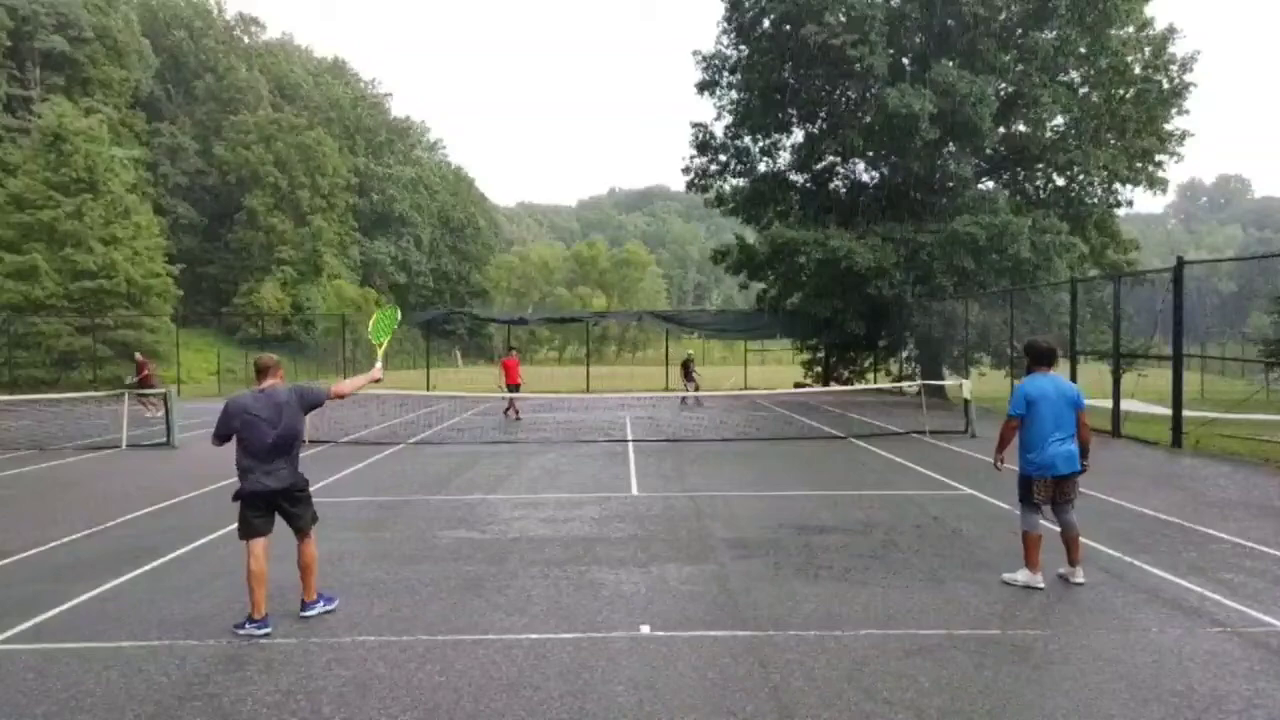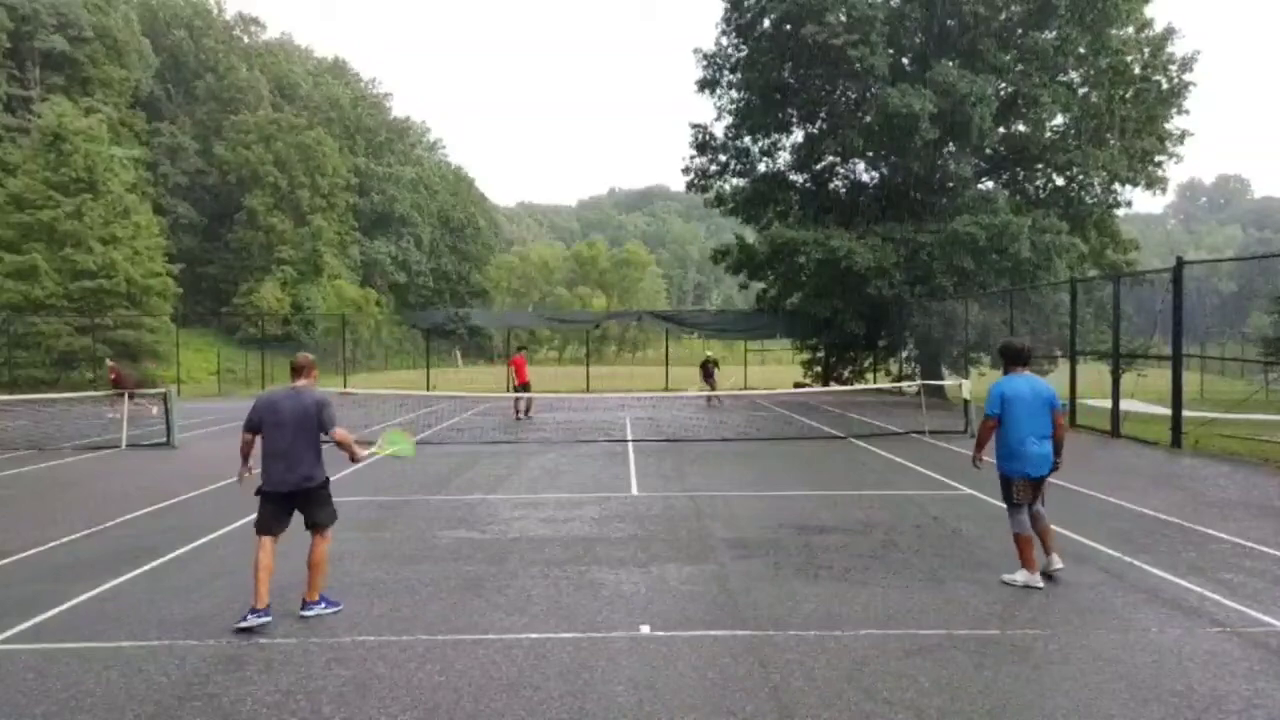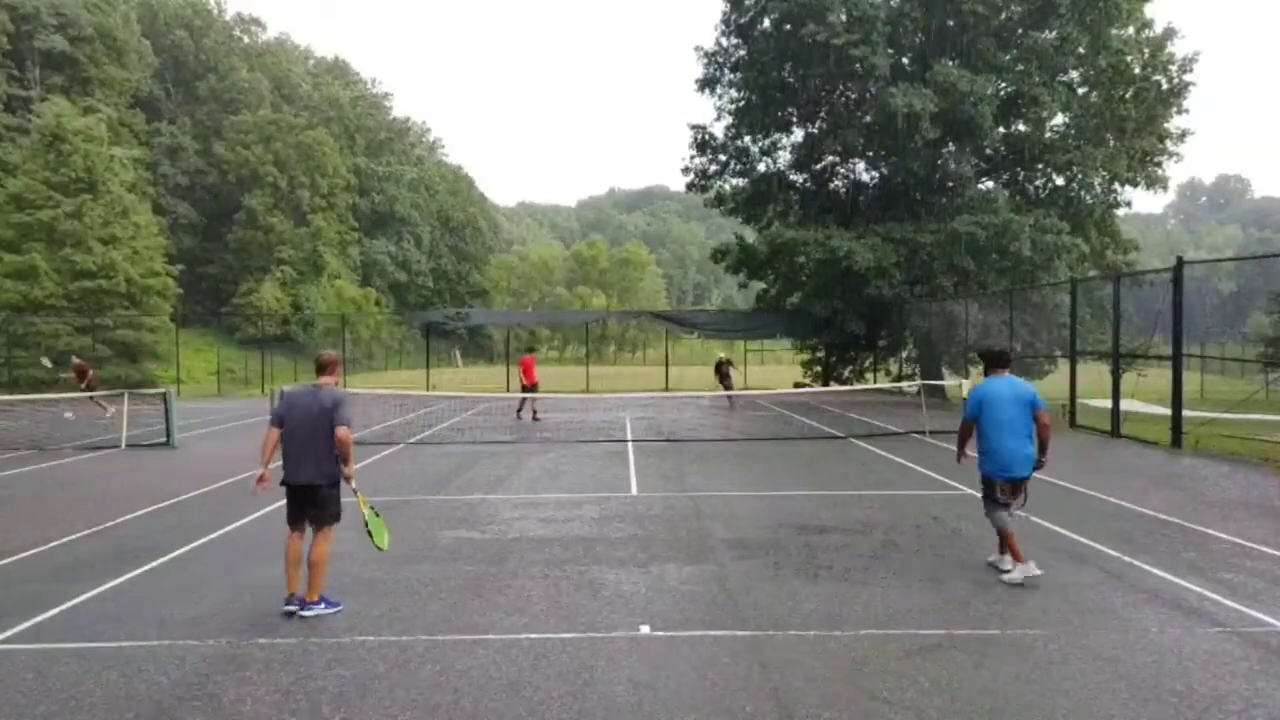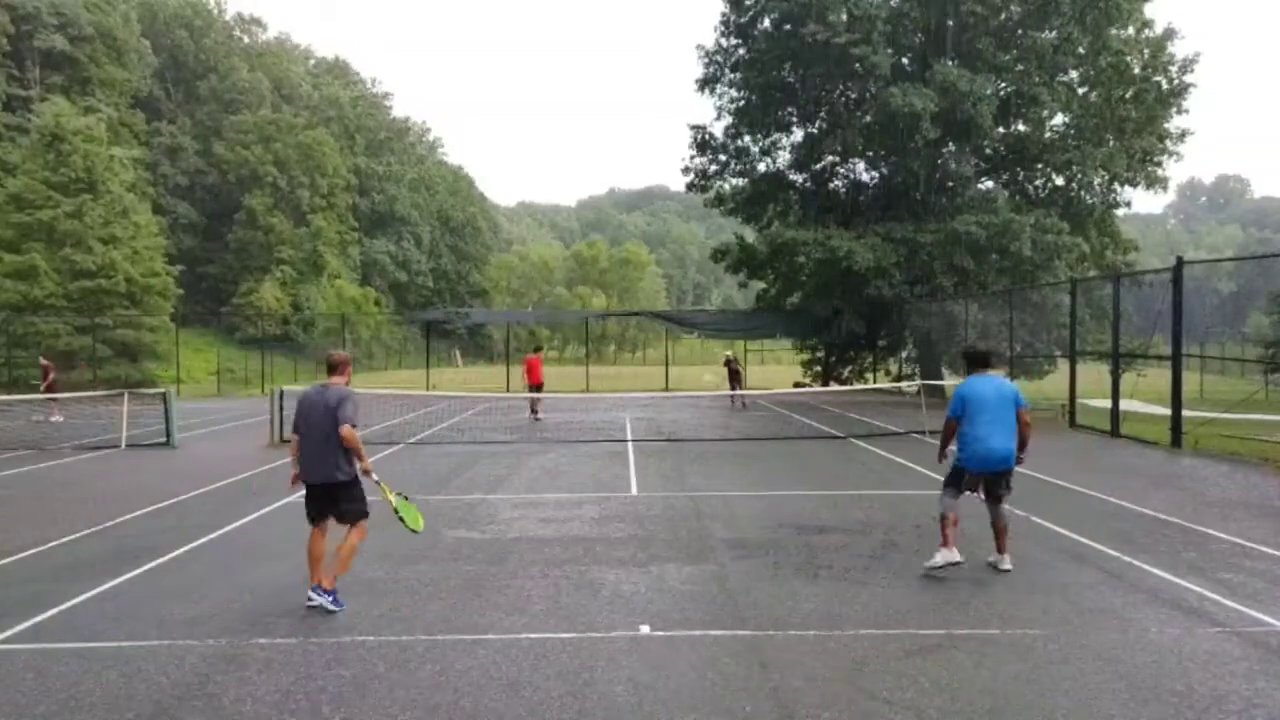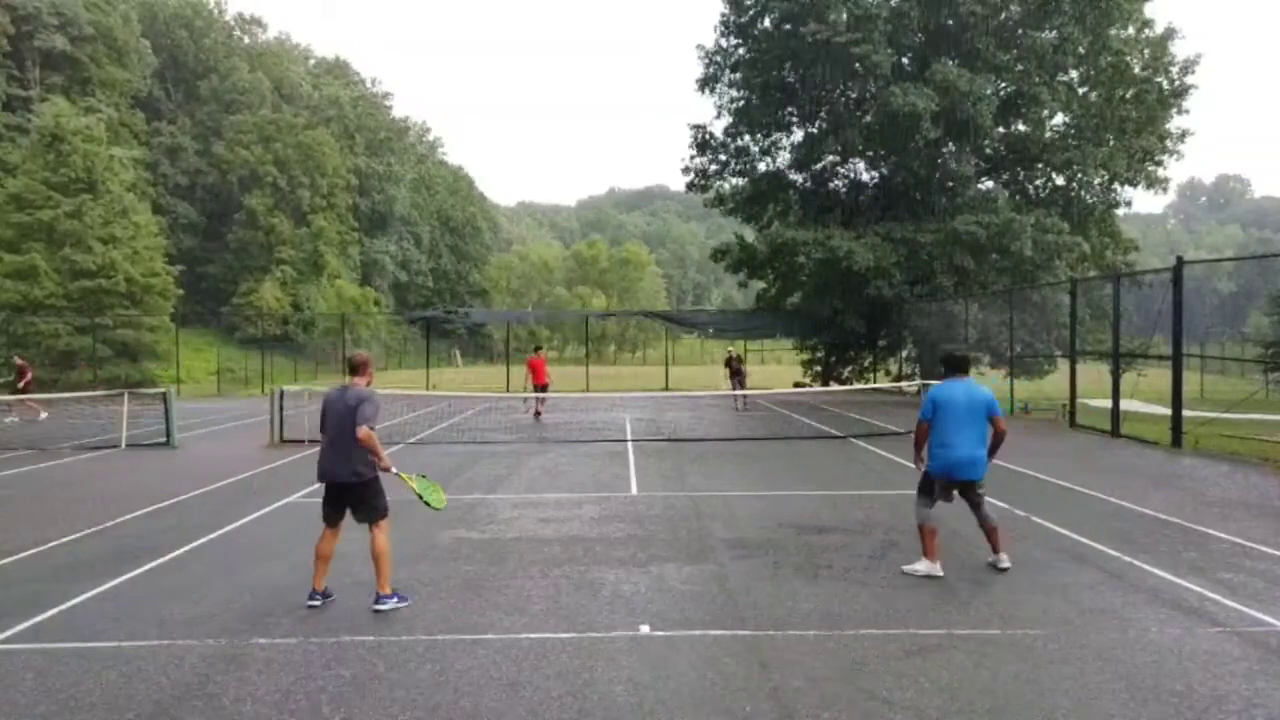
dt=0.3s
person 1, frame 1
left shoulder: (236, 405)
right shoulder: (294, 395)
left elbow: (217, 441)
right elbow: (339, 391)
right wrist: (371, 375)
left hip: (254, 487)
right hip: (289, 483)
left knee: (256, 548)
right knee: (306, 537)
left ankle: (258, 618)
right ankle: (311, 600)
person 1, frame 2
left shoulder: (265, 400)
right shoulder: (318, 399)
left elbow: (248, 437)
right elbow: (337, 435)
left wrist: (244, 463)
right wrist: (354, 450)
left hip: (275, 483)
right hip: (311, 481)
left knee: (267, 542)
right knee: (321, 535)
left ankle: (260, 608)
right ankle: (312, 600)
person 1, frame 3
left shoulder: (290, 395)
right shoulder: (337, 397)
left elbow: (273, 432)
right elbow: (341, 434)
left wrist: (264, 467)
right wrist: (348, 463)
left hip: (294, 476)
right hip: (324, 477)
left knee: (296, 532)
right knee: (323, 535)
left ankle: (291, 596)
right ankle: (312, 600)
person 1, frame 4
left shoulder: (306, 396)
right shoulder: (345, 395)
left elbow: (296, 437)
right elbow: (345, 432)
left wrist: (296, 467)
right wrist: (363, 458)
left hip: (313, 475)
right hip: (340, 474)
left knee: (318, 528)
right knee: (358, 527)
left ankle: (316, 587)
right ankle: (325, 585)
person 1, frame 5
left shoulder: (330, 396)
right shoulder: (366, 396)
right elbow: (363, 433)
right wrist: (381, 457)
left hip: (333, 474)
right hip: (360, 475)
left knee: (330, 529)
right knee: (379, 528)
left ankle: (317, 590)
right ankle: (385, 594)
person 2, frame 1
left shoulder: (1025, 388)
right shoulder: (1071, 387)
left elbow: (1012, 425)
right elbow: (1083, 425)
left wrist: (999, 451)
right wrist: (1084, 457)
left hip: (1037, 464)
right hip: (1068, 461)
left knee: (1031, 513)
right knee: (1065, 513)
left ankle: (1032, 573)
right ankle: (1075, 569)
person 2, frame 2
left shoulder: (1001, 388)
right shoulder: (1046, 387)
left elbow: (989, 424)
right elbow: (1059, 425)
left wrist: (978, 450)
right wrist: (1057, 455)
left hip: (1015, 462)
right hip: (1042, 460)
left knee: (1018, 512)
right knee: (1035, 507)
left ankle: (1030, 573)
right ankle: (1052, 557)
person 2, frame 3
left shoulder: (980, 391)
right shoulder: (1027, 388)
left elbow: (967, 427)
right elbow: (1043, 423)
left wrist: (960, 449)
right wrist: (1042, 453)
left hip: (996, 462)
right hip: (1023, 461)
left knee: (996, 510)
right knee: (1005, 507)
left ankle: (1023, 564)
right ankle: (1004, 557)
person 2, frame 4
left shoulder: (964, 389)
right shoulder: (1009, 387)
left elbow: (951, 425)
right elbow: (1025, 422)
left wrist: (942, 449)
right wrist: (1020, 450)
left hip: (973, 457)
right hip: (1003, 457)
left knee: (949, 496)
right knee: (996, 504)
left ankle: (949, 550)
right ankle: (1002, 557)
person 2, frame 5
left shoulder: (936, 393)
right shoulder: (985, 393)
left elbow: (922, 429)
right elbow: (1001, 429)
left wrist: (918, 453)
right wrist: (989, 454)
left hip: (942, 463)
right hip: (974, 463)
left knee: (924, 504)
right knee: (979, 507)
left ankle: (931, 562)
right ankle: (1000, 556)
